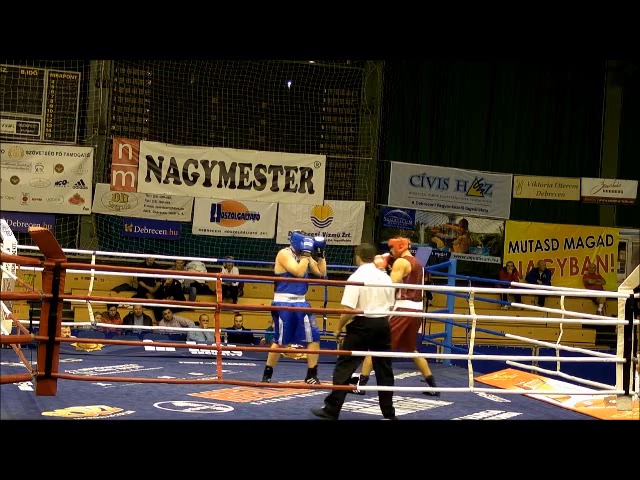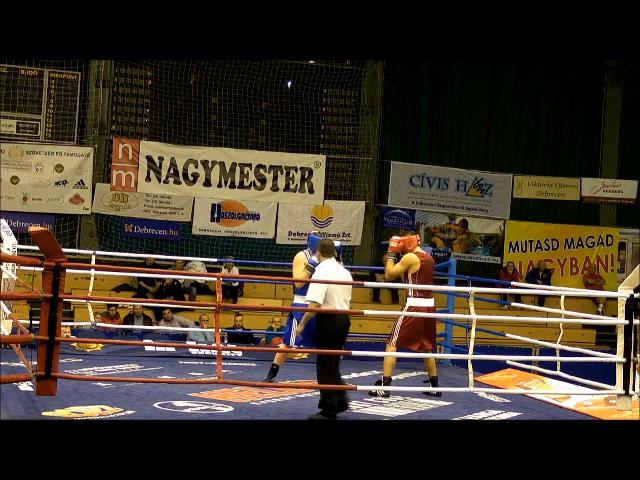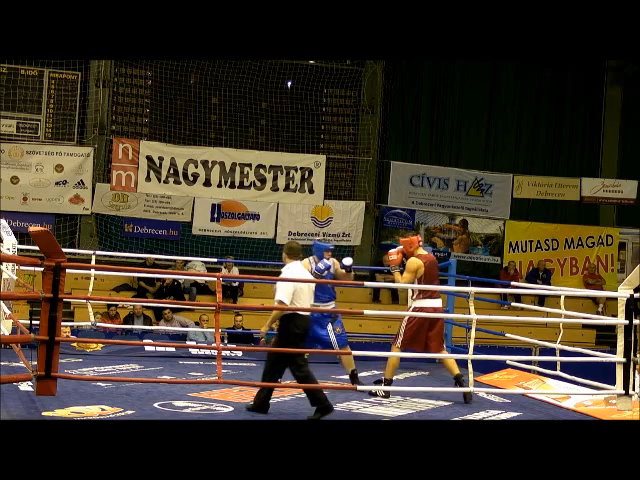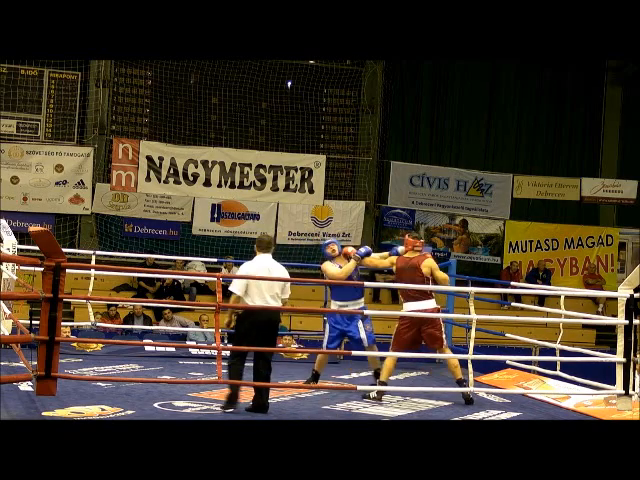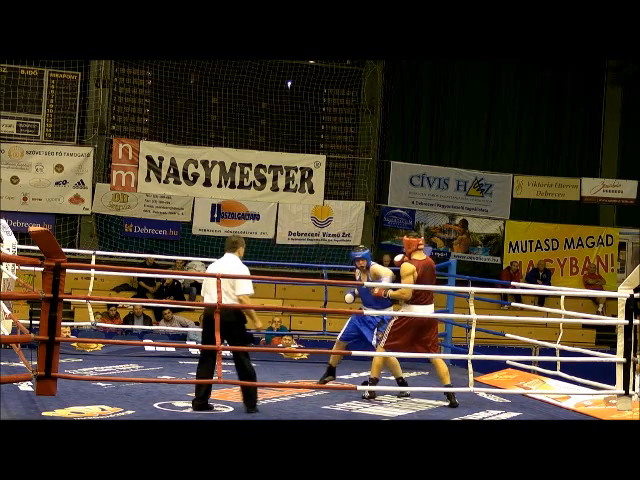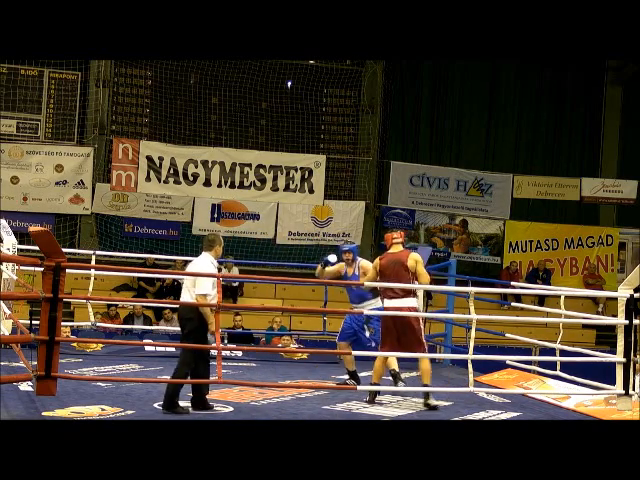
dt=0.4s
person 1, frame 1
left shoulder: (356, 278)
right shoulder: (386, 278)
left elbow: (348, 308)
right elbow: (390, 306)
left wrist: (338, 327)
left hip: (362, 325)
right hip: (382, 324)
left knee: (344, 366)
right knee: (384, 369)
left ankle: (332, 408)
right ankle: (388, 411)
person 1, frame 2
left shoulder: (321, 273)
right shoulder: (345, 272)
left elbow: (315, 305)
left wrist: (302, 324)
left hip: (328, 320)
right hip: (343, 319)
left knee: (325, 366)
right knee: (331, 364)
left ankle: (328, 409)
right ankle: (340, 402)
person 1, frame 3
left shoulder: (288, 274)
right shoulder: (307, 275)
left elbow: (282, 305)
left wrist: (268, 324)
left hip: (291, 323)
right hip: (303, 320)
left knee: (299, 366)
right knee: (275, 361)
left ankle: (322, 404)
right ankle: (261, 402)
person 1, frame 4
left shoulder: (248, 267)
right shoulder: (281, 269)
left elbow: (236, 296)
right elbow: (284, 300)
left wrist: (229, 316)
left hip: (251, 315)
right hip: (273, 316)
left knee: (237, 356)
right knee: (264, 360)
left ankle: (233, 397)
right ankle: (261, 402)
person 1, frame 5
left shoulder: (212, 266)
right shoulder: (240, 268)
left elbow: (205, 294)
right elbow: (243, 299)
right wrist: (255, 320)
left hip: (211, 314)
right hip: (231, 315)
left knee: (207, 359)
right knee: (242, 359)
left ankle: (200, 400)
right ankle: (250, 402)
person 1, frame 6
left shoulder: (197, 263)
right shoulder: (206, 267)
right elbow: (201, 299)
right wrist: (211, 321)
left hip: (186, 311)
right hip: (195, 314)
left knee: (201, 357)
right knee: (189, 358)
left ankle: (200, 399)
right ankle: (170, 400)
person 2, frame 1
left shoulder: (400, 262)
right shoulder: (416, 263)
right wrist: (391, 265)
left hip: (402, 308)
right hip: (416, 309)
right knee: (411, 349)
left ankle: (360, 383)
right ankle: (432, 385)
person 2, frame 2
left shoulder: (410, 257)
right shoulder: (428, 258)
left elbow: (389, 274)
left wrist: (391, 253)
right wrist: (398, 254)
left hip: (414, 306)
right hip: (429, 306)
left knee: (392, 344)
right knee: (426, 348)
left ankle: (384, 385)
right ankle: (434, 385)
person 2, frame 3
left shoulder: (413, 261)
right shoulder: (432, 258)
left elbow: (402, 284)
left wrist: (394, 266)
left hip: (420, 308)
right hip: (436, 307)
left knee: (397, 346)
right knee: (439, 350)
left ankle: (385, 386)
right ankle: (461, 384)
person 2, frame 4
left shoulder: (396, 260)
right shoulder: (428, 261)
left elbow: (372, 263)
right elbow: (445, 282)
left hip: (410, 312)
right hip: (430, 310)
left knee: (394, 352)
right knee: (443, 349)
left ankle: (379, 390)
right ankle: (464, 387)
person 2, frame 5
left shoulder: (407, 266)
right shoulder: (430, 262)
left elbow: (406, 294)
left wrist: (386, 292)
left hip: (409, 314)
right hip: (428, 314)
left knee: (382, 347)
right knee: (434, 355)
left ankle: (371, 388)
right ankle: (451, 395)
person 2, frame 6
left shoulder: (379, 261)
right shoulder: (414, 257)
left elbow: (366, 284)
right elbow: (425, 282)
left hip: (389, 309)
right hip: (409, 308)
left knee: (384, 352)
right knee: (421, 352)
left ankle: (372, 393)
right ankle: (427, 395)
person 3, frame 1
left shoulder: (305, 255)
right shoulder: (284, 253)
left elbow: (321, 272)
right elbow: (299, 272)
left wrist: (320, 253)
right wrist: (305, 253)
left hip: (300, 303)
right hip: (284, 304)
left knee: (313, 338)
right knee: (280, 341)
left ankle: (311, 376)
right ankle: (267, 375)
person 3, frame 2
right shoulder: (301, 257)
right elbow: (298, 283)
right wrist: (310, 266)
right hip: (302, 306)
right knee: (289, 343)
right ankle: (271, 374)
person 3, frame 3
left shoulder: (333, 262)
right shoulder: (306, 263)
left elbow: (347, 279)
left wrist: (348, 270)
right wrist: (317, 273)
left hip: (328, 312)
left knee: (342, 344)
left ankle: (354, 380)
person 3, frame 4
left shoulder: (353, 254)
right shoulder: (327, 265)
right elbow: (341, 275)
right wrist: (356, 258)
left hip: (358, 311)
right hip: (337, 313)
left knee: (369, 344)
right knee: (327, 349)
left ankle: (378, 377)
right ankle: (314, 378)
person 3, frame 5
left shoulder: (375, 269)
right shoulder: (358, 272)
left elbow: (388, 273)
left wrist: (386, 280)
right wrist: (353, 293)
left hip: (382, 316)
right hip: (364, 313)
right knee: (340, 341)
left ankle: (403, 384)
right ankle: (330, 373)
person 3, frame 6
left shoulder: (364, 265)
right shoulder: (342, 267)
right elbow: (321, 275)
right wrist: (323, 264)
left hip: (372, 311)
right hip: (356, 312)
left knee: (380, 346)
right knee: (342, 343)
left ankle: (398, 379)
right ankle: (353, 378)
